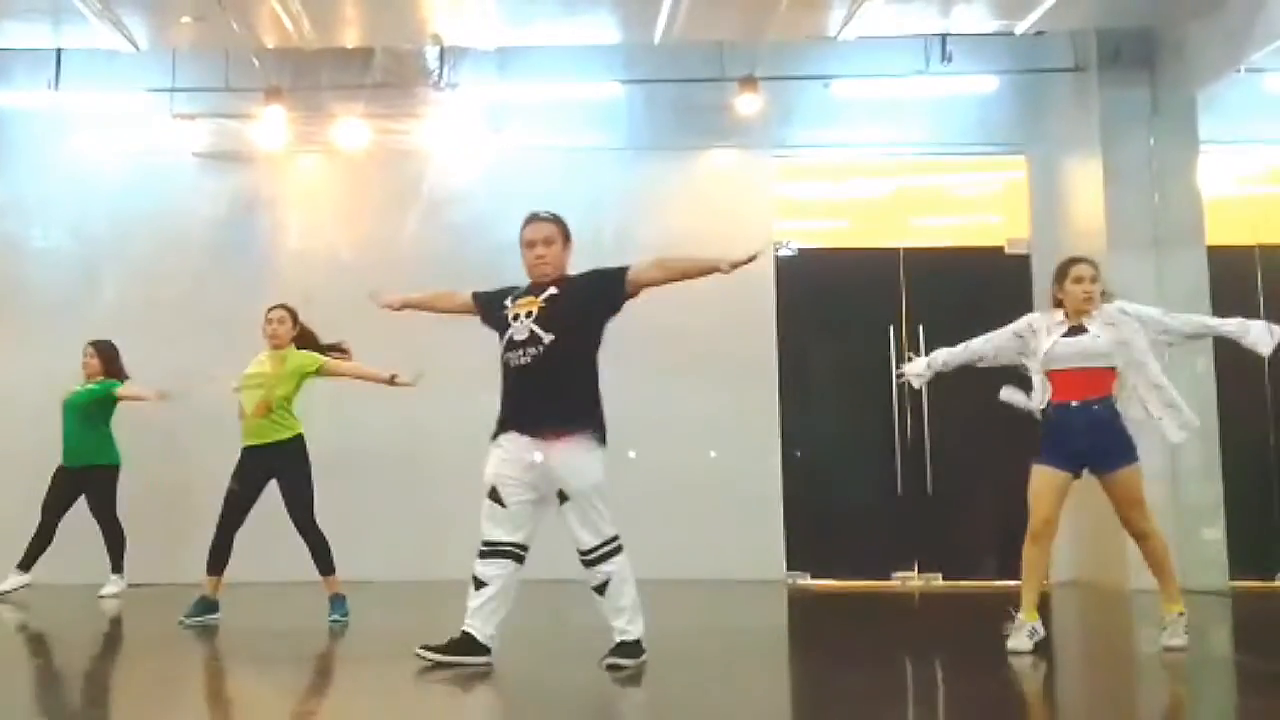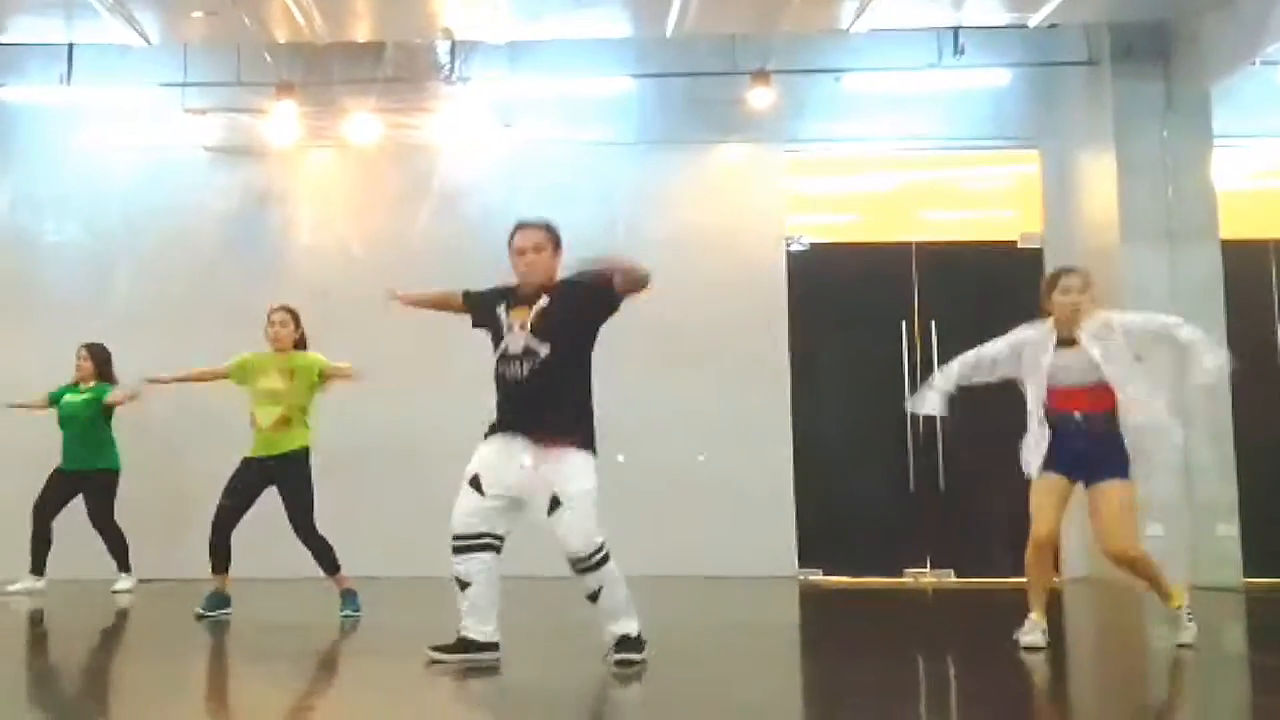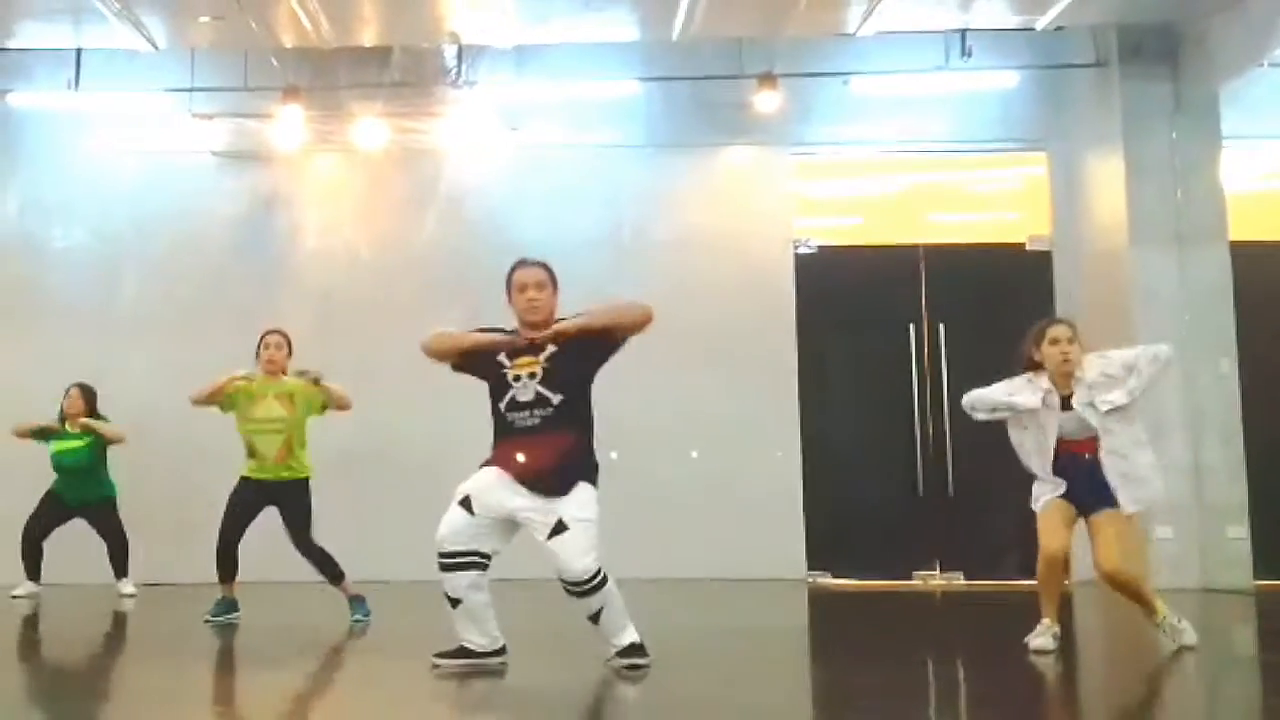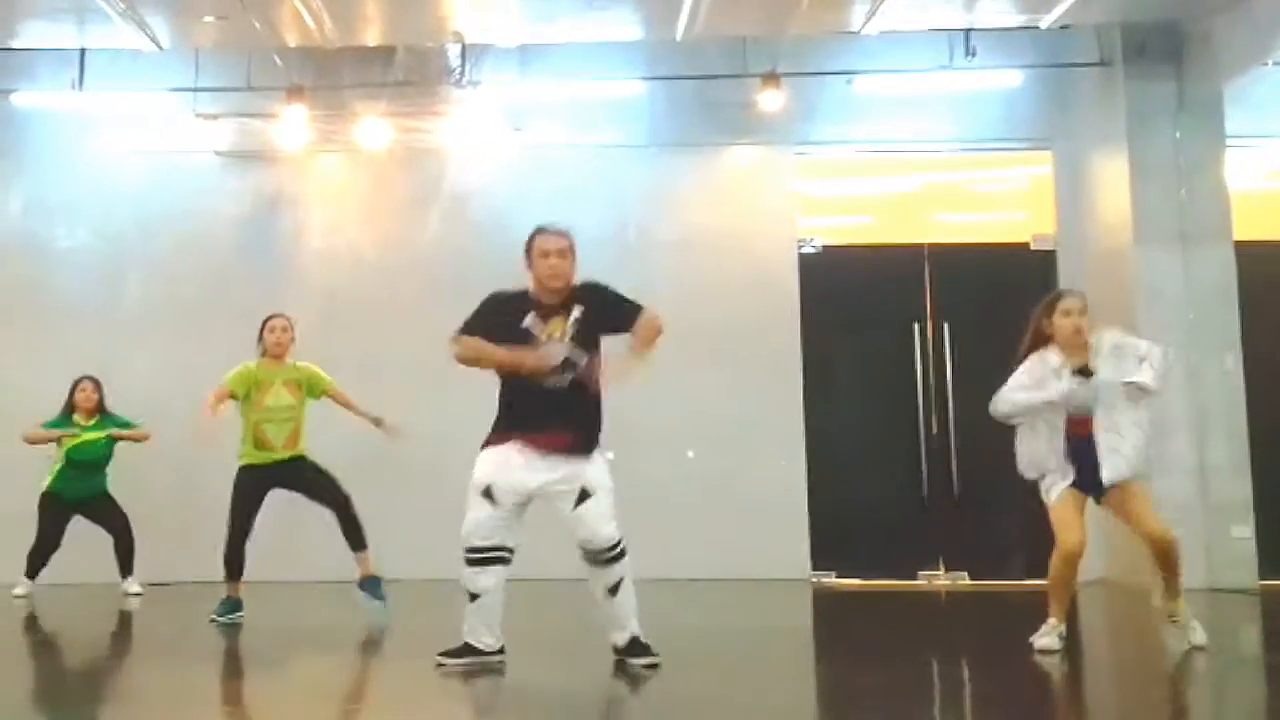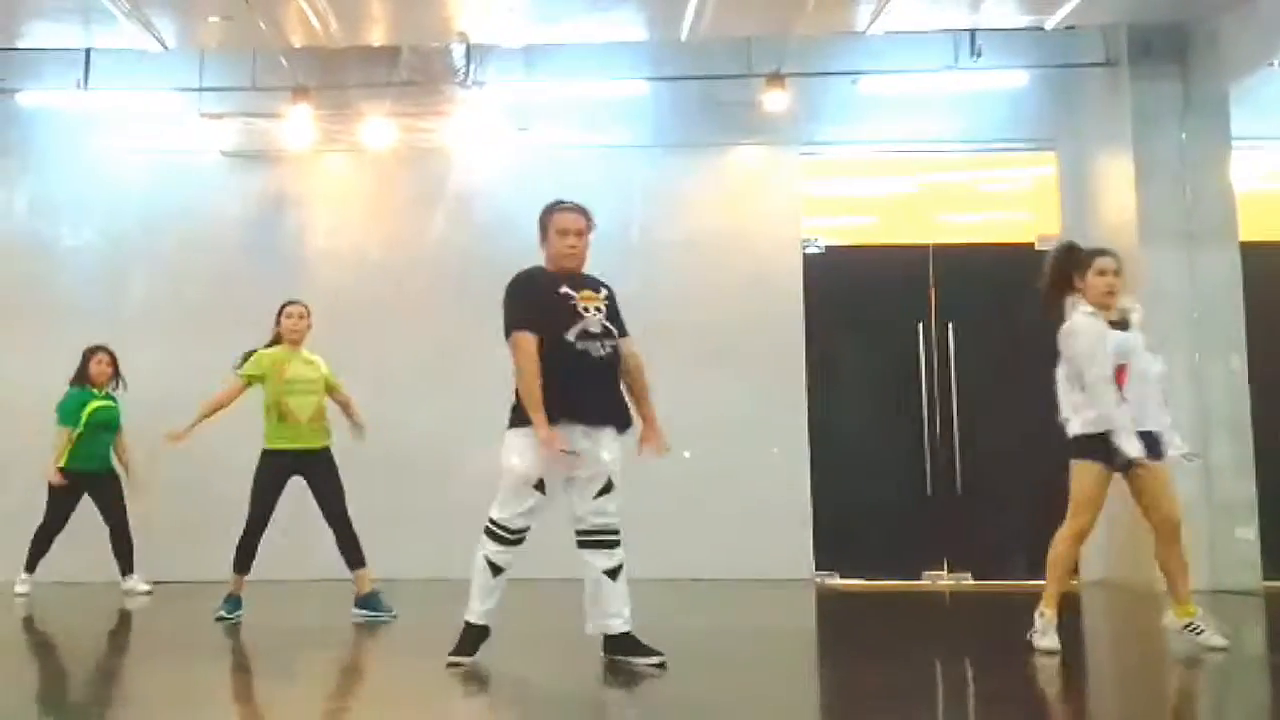
dt=0.2s
person 1, frame 1
left shoulder: (590, 287)
right shoulder: (508, 299)
left elbow: (648, 273)
right elbow: (460, 301)
left wrist: (716, 265)
right wrist: (406, 301)
left hip: (573, 435)
right hip: (514, 436)
left knee: (595, 539)
right knee: (498, 539)
left ankle: (629, 637)
right ankle: (476, 638)
person 1, frame 2
left shoulder: (577, 294)
right shoulder: (499, 301)
left elbow: (633, 279)
right elbow: (453, 301)
left wrist: (628, 273)
right wrist: (412, 296)
left hip: (563, 445)
right hip: (506, 442)
left knee: (581, 545)
right knee: (469, 528)
left ankle: (626, 632)
right ankle: (478, 636)
person 1, frame 3
left shoulder: (578, 338)
right shoulder: (493, 346)
left elbow: (641, 315)
right elbow: (432, 346)
left wrist: (574, 325)
right wrist: (487, 340)
left hip: (566, 481)
right hip: (503, 474)
left knee: (578, 570)
right knee: (453, 542)
left ankle: (626, 641)
right ankle: (482, 645)
person 1, frame 4
left shoulder: (592, 299)
right shoulder: (503, 306)
left elbow: (650, 322)
right elbow: (463, 349)
left wrist: (624, 362)
right wrist: (523, 358)
left hip: (578, 452)
right hip: (513, 446)
left knee: (603, 541)
right knee: (480, 538)
left ankle: (628, 638)
right ankle: (483, 641)
person 1, frame 5
left shoulder: (601, 291)
right shoulder: (527, 285)
left elbow: (626, 355)
right elbow: (524, 350)
left wrist: (649, 418)
right wrist: (541, 424)
left hip: (599, 428)
right hip: (537, 428)
left knee: (601, 532)
right knee: (508, 523)
left ankle: (616, 634)
right ankle: (476, 624)
person 2, frame 1
left shoulder: (1120, 317)
right shoulder: (1036, 326)
left elbow: (1178, 323)
right elbow: (985, 345)
left wrist: (1248, 329)
right wrist: (929, 363)
left hip: (1106, 428)
right hip: (1058, 431)
left knee: (1140, 526)
right knee: (1039, 527)
left ankle: (1175, 612)
right ankle: (1027, 620)
person 2, frame 2
left shoulder: (1109, 326)
right shoulder: (1030, 338)
left elbow: (1167, 327)
right elbow: (977, 358)
left wrist: (1203, 351)
right wrist: (938, 387)
left hip: (1102, 442)
right hip: (1055, 444)
left knee: (1119, 546)
right knee: (1042, 534)
left ankle: (1176, 600)
right ankle: (1036, 618)
person 2, frame 3
left shoulder: (1102, 368)
right shoulder: (1027, 387)
left elbow: (1159, 353)
right elbow: (971, 400)
left wrist: (1125, 394)
right wrist: (1017, 403)
left hip: (1105, 479)
right hip: (1057, 479)
left knee: (1113, 567)
right knee: (1053, 550)
left ankle: (1158, 611)
right ankle: (1048, 624)
person 2, frame 4
left shoulder: (1113, 344)
right shoulder: (1038, 366)
left elbow: (1153, 354)
right elbow: (1001, 406)
left wrist: (1148, 376)
right wrist: (1052, 392)
left hip: (1112, 459)
right hip: (1063, 465)
left knee: (1160, 535)
right knee: (1070, 545)
left ankle: (1176, 606)
right ankle: (1055, 622)
person 2, frame 5
left shoulder: (1128, 316)
right shoulder: (1077, 324)
right elbow: (1095, 385)
right wrist: (1126, 439)
left hip: (1136, 429)
right hip: (1094, 430)
left knee: (1169, 522)
right knee: (1078, 524)
left ankle: (1184, 613)
right ankle: (1046, 615)
person 3, frame 1
left shoulder: (300, 358)
right shoulder: (260, 360)
left elbow: (342, 367)
left wrist: (390, 378)
right wrist: (239, 385)
left hip: (286, 446)
right hip: (253, 451)
left knee: (305, 524)
right knee: (227, 523)
left ankle: (336, 596)
right ankle: (208, 600)
person 3, frame 2
left shoulder: (308, 362)
right shoulder: (253, 362)
left elbow: (340, 370)
right elbow: (212, 372)
left wrist: (341, 371)
right wrist: (171, 378)
left hip: (293, 457)
right hip: (258, 458)
left knee: (305, 529)
right knee: (222, 524)
left ankle: (347, 592)
right ankle: (220, 594)
person 3, frame 3
left shoulder: (303, 389)
right shoulder: (241, 388)
left elbow: (345, 405)
right elbow: (197, 399)
left wrist: (320, 384)
right wrist: (228, 381)
left hip: (293, 479)
right hip: (253, 479)
left knee: (305, 544)
right knee: (227, 538)
left ankle: (354, 597)
right ankle: (227, 600)
person 3, frame 4
left shoulder: (305, 373)
right shoulder: (247, 373)
left elbow: (340, 396)
right elbow: (215, 397)
left wrist: (371, 418)
right wrist: (210, 419)
left hip: (293, 460)
right hip: (254, 466)
left knee: (342, 503)
right knee: (236, 534)
left ankle: (368, 576)
right ankle: (232, 600)
person 3, frame 5
left shoulder: (317, 364)
right shoulder: (264, 358)
left elbow: (340, 396)
right elbow: (231, 393)
left wrist: (355, 419)
right wrist: (191, 425)
left hip: (317, 452)
right hip: (276, 453)
left knee: (340, 520)
right knee: (256, 524)
left ankle: (366, 595)
right ankle: (234, 596)
person 4, frame 1
left shoulder: (108, 386)
right shoulder: (85, 389)
left elbow: (128, 392)
left wrist: (150, 395)
left hip: (100, 463)
right hip: (73, 462)
left knee: (106, 517)
right knee: (49, 516)
left ankle: (117, 577)
right ankle: (21, 573)
person 4, frame 2
left shoulder: (103, 390)
right shoulder: (68, 390)
left elbow: (115, 398)
right elbow: (45, 400)
left wrist: (126, 396)
right wrist: (20, 404)
left hip: (101, 467)
right hip: (69, 467)
left knee: (102, 520)
right knee: (41, 513)
left ankle: (126, 575)
right ankle: (36, 577)
person 4, frame 3
left shoulder: (96, 427)
right shoulder: (55, 429)
left elbow: (119, 437)
right elbow: (19, 432)
left wrist: (87, 423)
right wrist: (42, 425)
left hip: (97, 498)
right hip: (62, 496)
left knee: (115, 534)
right knee: (31, 534)
left ankle: (123, 580)
right ankle: (32, 582)
person 4, frame 4
left shoulder: (110, 421)
right shoulder: (63, 423)
left elbow: (144, 433)
right elbow: (29, 437)
left wrist: (121, 433)
right wrist: (61, 433)
left hip: (95, 494)
right hip: (58, 494)
left knee: (122, 528)
right knee: (46, 541)
left ankle: (128, 579)
right ankle: (28, 580)
person 4, frame 5
left shoulder: (111, 400)
right shoulder: (76, 395)
left elbow: (117, 437)
right elbow: (63, 433)
left wrist: (128, 468)
right wrist: (53, 468)
left hip: (103, 471)
right hip: (69, 472)
left knee: (119, 521)
right knee: (52, 523)
left ankle: (129, 578)
right ankle: (27, 575)
